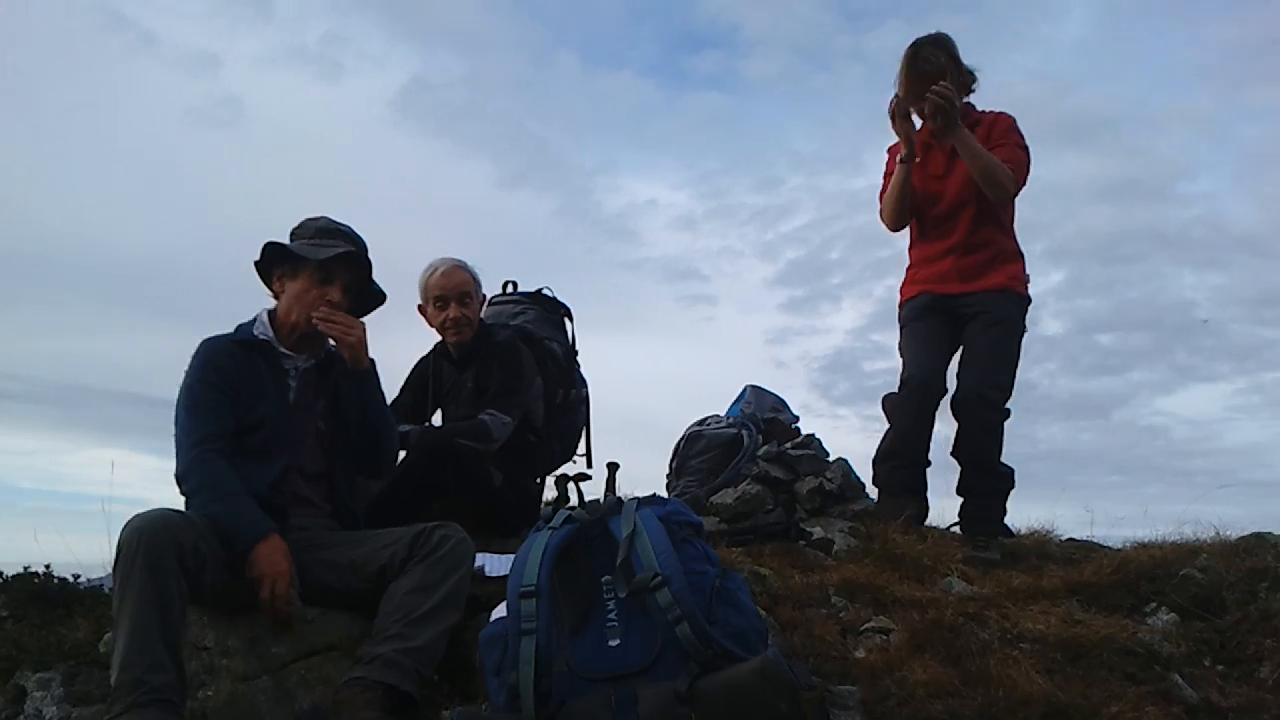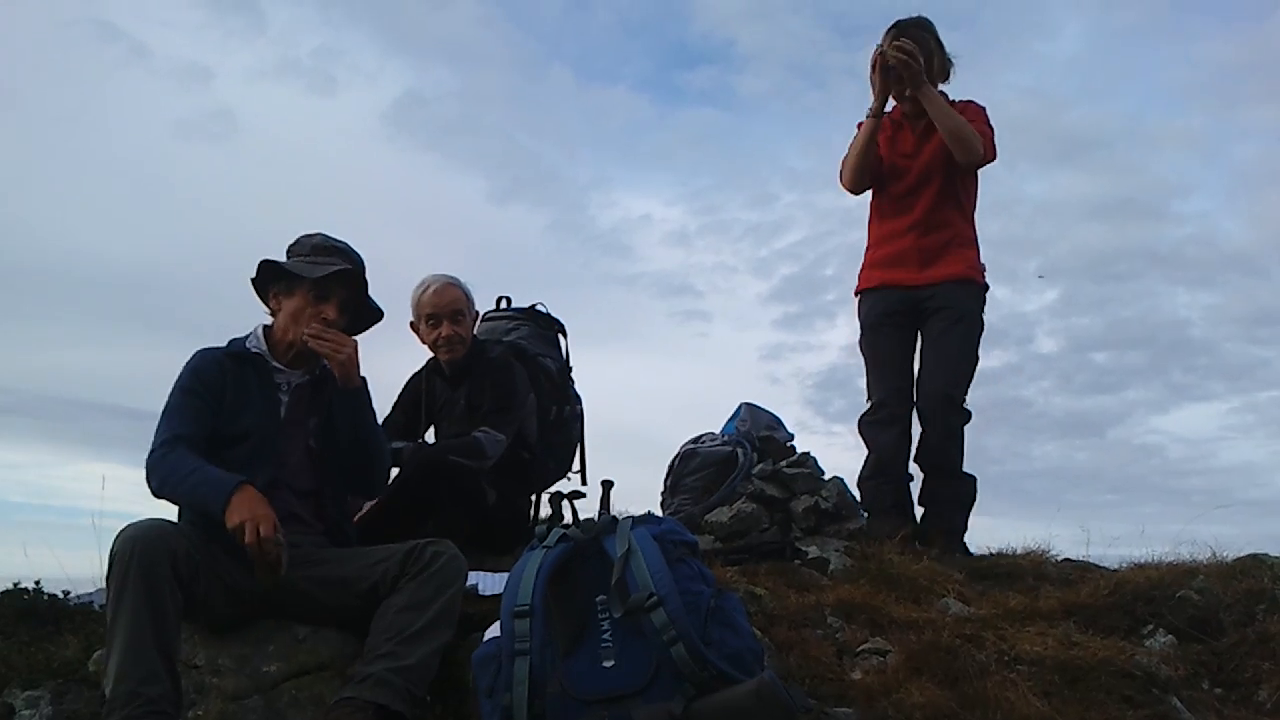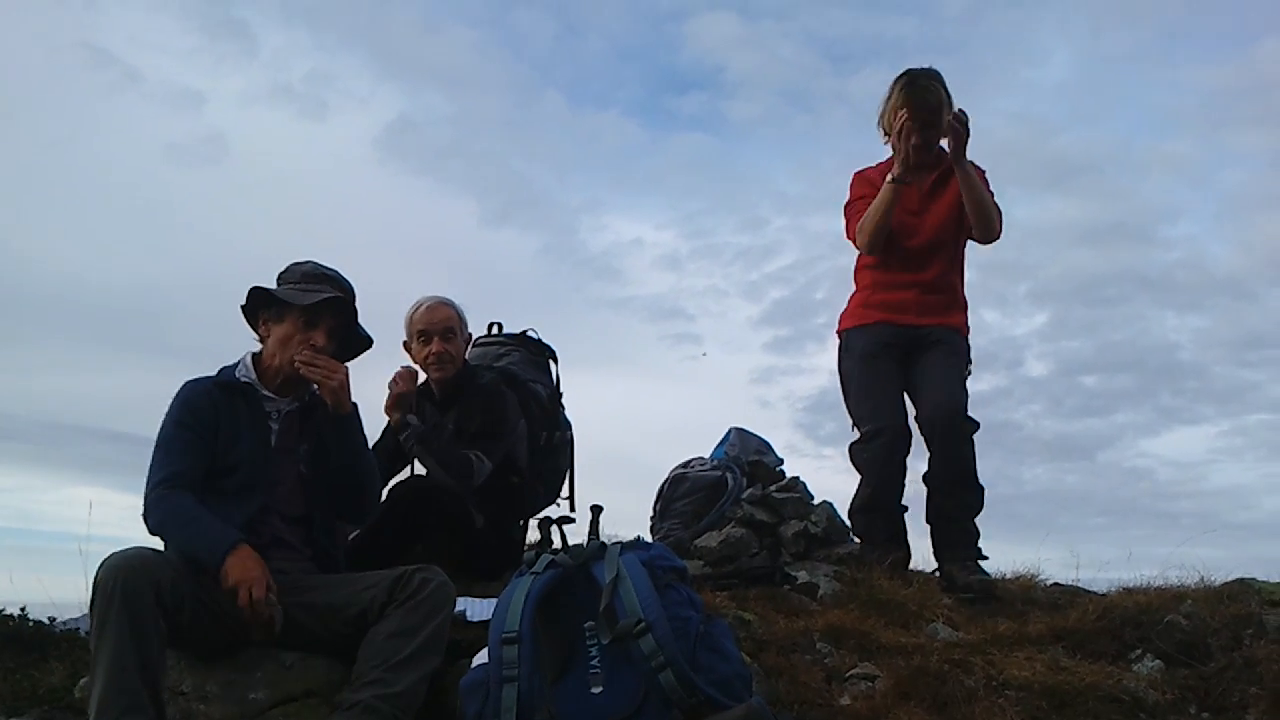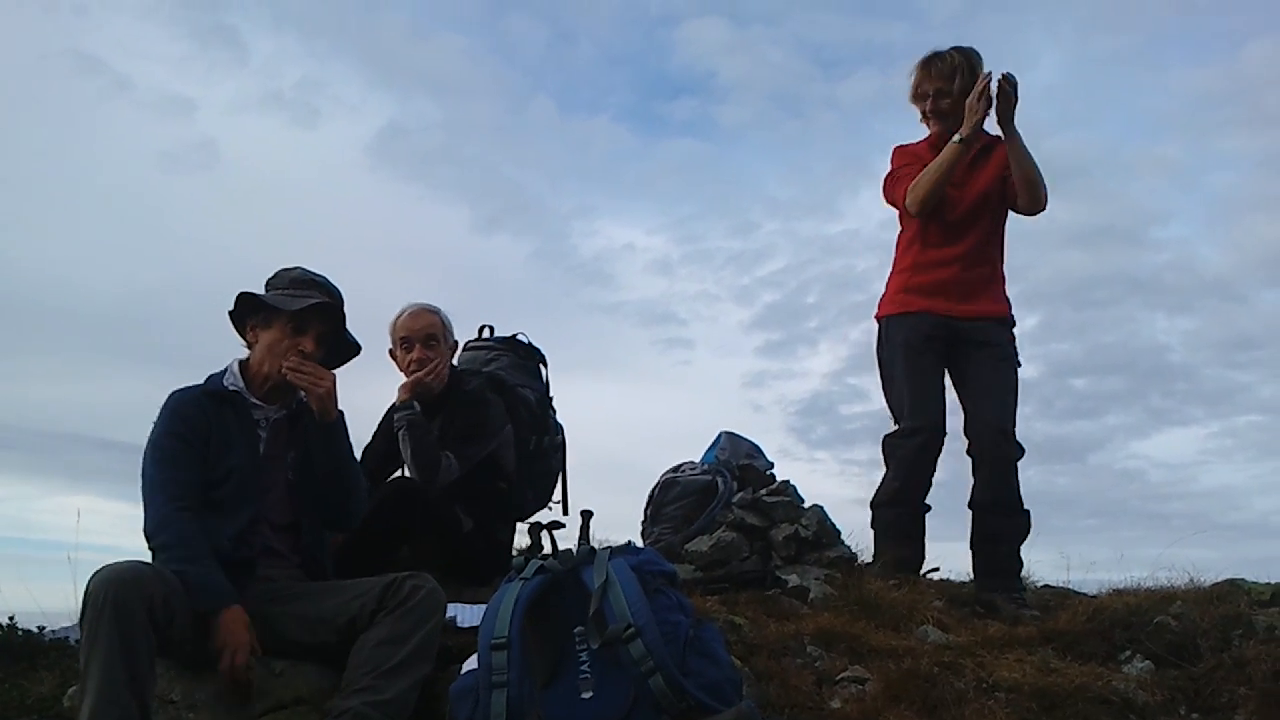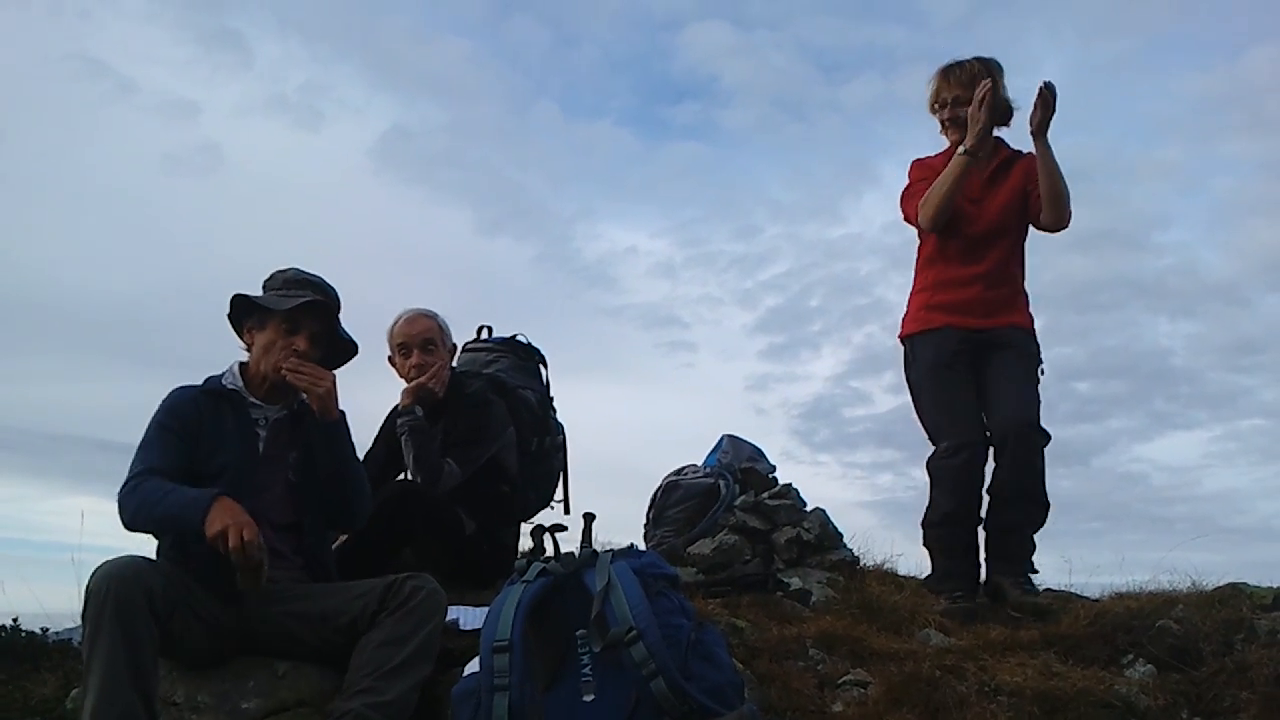
dt=0.4s
person 1, frame 1
left shoulder: (998, 128)
right shoulder: (903, 150)
left elbow: (1003, 186)
right elbow: (893, 218)
left wrist: (954, 129)
right wrist: (909, 150)
left hip: (994, 291)
right hip: (927, 293)
left knee: (980, 400)
right knee: (917, 385)
left ankle: (983, 526)
right ankle: (898, 513)
person 1, frame 2
left shoulder: (963, 116)
right shoulder: (876, 130)
left elbow: (975, 153)
right elbow: (852, 181)
left wrist: (927, 91)
right wrist: (878, 106)
left hip: (952, 283)
right hip: (885, 285)
left knee: (940, 400)
right knee: (889, 405)
left ankle: (941, 534)
right ankle: (888, 533)
person 1, frame 3
left shoulder: (963, 178)
right shoulder: (869, 181)
left elbow: (989, 231)
right elbow: (868, 239)
left wrist: (960, 160)
right wrist: (900, 170)
left hip: (939, 329)
right hip: (871, 328)
left knee: (947, 416)
right knee: (883, 434)
left ankle: (959, 556)
right ankle: (882, 562)
person 1, frame 4
left shoulder: (1000, 156)
right shoulder: (909, 156)
left elbow: (1033, 202)
right elbow: (916, 200)
left wrist: (1006, 127)
right wrist: (963, 132)
left hip: (984, 318)
right hip: (911, 314)
left knee: (995, 439)
right knee: (918, 431)
left ankle: (998, 577)
right ankle: (896, 562)
person 1, frame 5
left shoulder: (1023, 168)
right shoulder: (927, 170)
left elbow: (1056, 219)
right elbow: (930, 219)
left wrist: (1041, 139)
right wrist: (971, 145)
left hip: (1006, 330)
right hip: (936, 330)
left knee: (1020, 430)
right knee: (960, 447)
left ankle: (1010, 567)
right ankle: (954, 581)
person 2, frame 1
left shoulder: (344, 372)
right shoulder: (222, 356)
left elbow: (378, 464)
right elbow: (200, 462)
left wrist: (359, 368)
right wrist: (262, 540)
left hip: (325, 549)
right hip: (233, 546)
left knee: (447, 543)
right knee: (153, 533)
person 2, frame 2
left shoulder: (337, 389)
right shoulder: (214, 369)
left elbow: (368, 484)
right elbow: (166, 462)
left wrist: (351, 386)
right wrist: (233, 490)
left hip: (314, 565)
right hip: (222, 556)
left knee: (439, 559)
right knee: (146, 542)
person 2, frame 3
left shoulder: (327, 415)
right shoulder: (205, 399)
left elbow: (360, 509)
right elbow: (164, 500)
left wrist: (342, 412)
right wrist: (229, 553)
left hip: (304, 591)
right hip: (211, 585)
left knee: (428, 586)
right knee: (130, 572)
person 2, frame 4
left shoulder: (315, 423)
right shoulder: (191, 408)
left elbow: (346, 519)
right elbow: (168, 519)
left wrist: (329, 420)
right wrist: (223, 606)
left hip: (293, 600)
right hip: (202, 598)
left knee: (418, 593)
right knee: (122, 585)
person 2, frame 5
left shoulder: (316, 422)
right shoulder: (191, 407)
left elbow: (351, 518)
right elbow: (139, 497)
left wrist: (330, 420)
right wrist: (210, 505)
left hip: (294, 599)
right hip: (202, 591)
left knee: (419, 594)
right knee: (122, 579)
person 3, frame 1
left shoulder: (508, 353)
right shoulder: (433, 364)
left elbow: (490, 432)
left wrist: (402, 434)
left hip: (509, 500)
right hip: (458, 494)
left knee: (435, 449)
person 3, frame 2
left shoulder: (502, 370)
right shoulder: (425, 380)
left elbow: (483, 451)
left wrist: (394, 452)
left hip: (503, 516)
right hip: (451, 512)
left knee: (429, 465)
person 3, frame 3
left shoulder: (492, 396)
right shoulder: (418, 401)
left elbow: (464, 478)
left wrist: (405, 418)
left hip: (492, 542)
right hip: (440, 535)
left knee: (415, 491)
person 3, frame 4
left shoulder: (479, 403)
right shoulder: (405, 410)
left elbow: (429, 478)
right elbow: (362, 481)
left wrist: (407, 406)
left hip: (479, 549)
right hip: (429, 541)
left knee: (402, 494)
person 3, frame 5
left shoulder: (481, 405)
right shoulder: (406, 413)
left elbow: (432, 483)
left wrist: (411, 412)
left hip: (482, 552)
right hip: (432, 543)
left knee: (404, 496)
